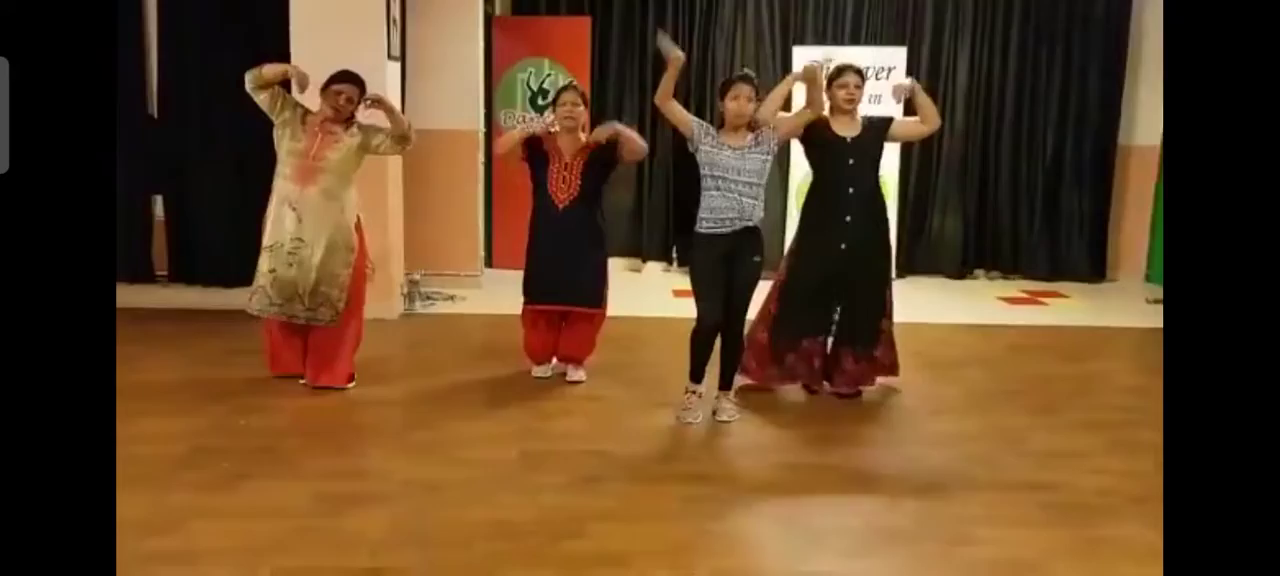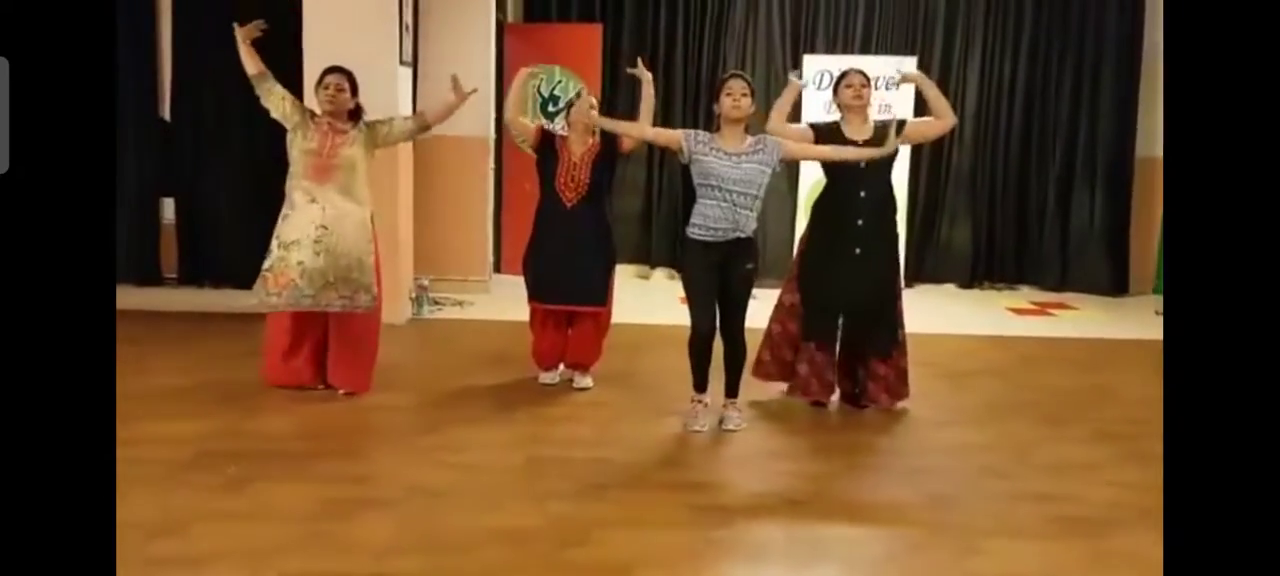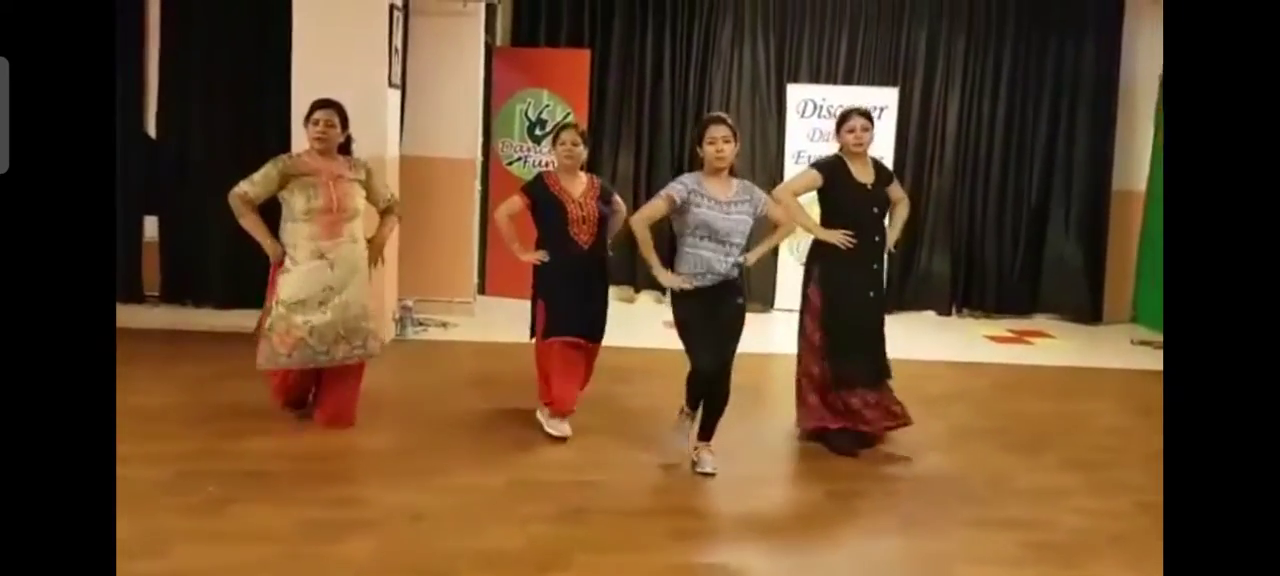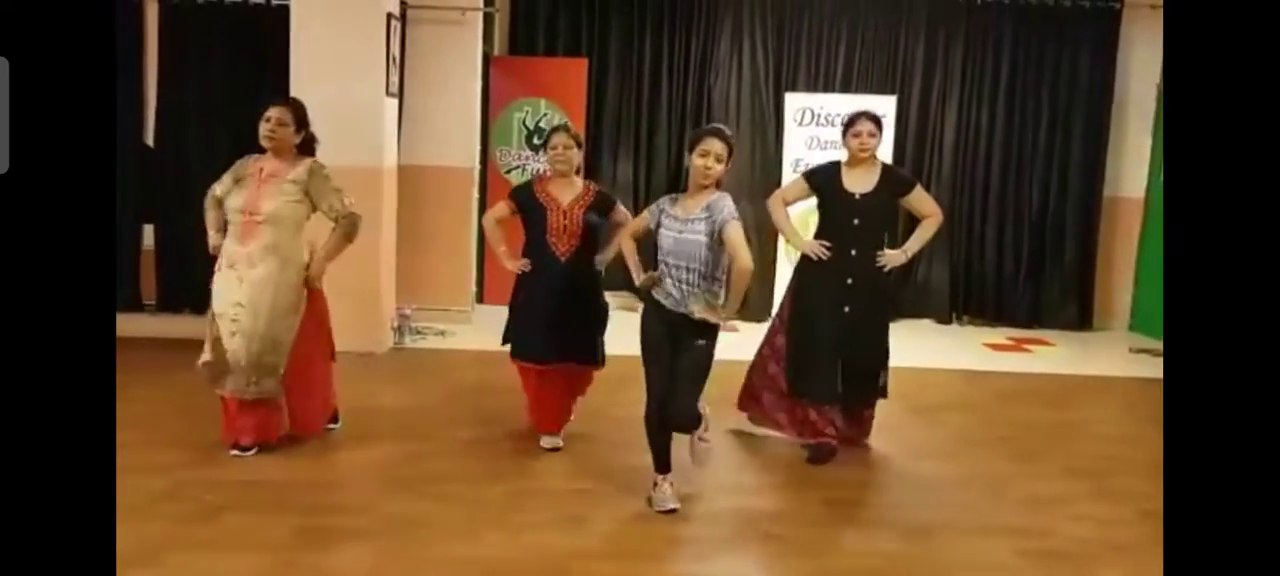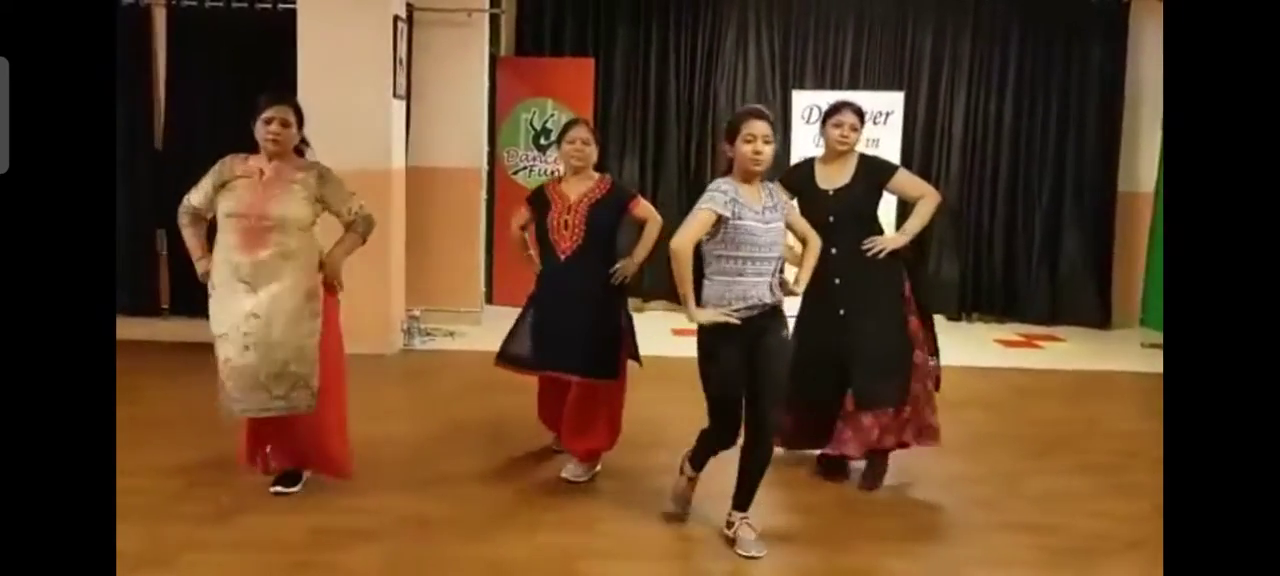
dt=1s
person 1, frame 1
left shoulder: (767, 140)
right shoulder: (703, 136)
left elbow: (813, 112)
right elbow: (663, 101)
left wrist: (814, 78)
right wrist: (673, 65)
left hip: (747, 242)
right hip: (708, 240)
left knee: (734, 321)
right knee: (709, 319)
left ankle: (725, 393)
right ankle: (693, 390)
person 1, frame 2
left shoulder: (767, 147)
right shoulder: (697, 142)
left elbow: (823, 152)
right elbow: (645, 133)
left wrist: (876, 153)
right wrist: (596, 121)
left hip: (740, 249)
right hip: (700, 246)
left knee: (733, 328)
right knee: (702, 326)
left ankle: (732, 402)
right ankle: (699, 399)
person 1, frame 3
left shoulder: (748, 192)
right shoulder: (686, 186)
left elbow: (787, 223)
right elbow: (640, 222)
left wrist: (754, 254)
right wrist: (659, 270)
left hip: (729, 292)
right hip: (690, 291)
left knee: (721, 372)
right knee: (704, 365)
left ankle: (703, 443)
right ankle: (688, 412)
person 1, frame 4
left shoulder: (721, 206)
right shoulder: (665, 205)
left elbow: (743, 263)
right elbow: (628, 235)
left wrist: (726, 312)
right wrist: (638, 276)
left hip: (699, 322)
right hip: (658, 314)
left knee: (682, 405)
right knee: (658, 400)
left ankle: (698, 424)
right ankle: (663, 478)
person 1, frame 5
left shoulder: (775, 196)
right shoulder: (721, 193)
left elbow: (812, 240)
right elbow: (679, 245)
left wrist: (799, 283)
right wrist: (693, 309)
left hip: (771, 324)
right hip: (725, 328)
left knee: (764, 427)
right knee: (725, 427)
left ankle: (739, 517)
right ankle: (690, 468)
person 2, frame 1
left shoulder: (358, 135)
right shoulder: (291, 117)
left elbow: (401, 141)
right elbow: (254, 82)
left wrist: (387, 107)
right wrist: (289, 70)
left hip: (334, 230)
right hip: (287, 226)
left knee: (333, 301)
right knee: (285, 296)
left ankle: (333, 371)
right ankle: (297, 366)
person 2, frame 2
left shoulder: (367, 132)
right shoulder: (298, 121)
left elbow: (416, 125)
right elbow: (264, 84)
left wrist: (456, 103)
right wrist: (243, 42)
left hip: (349, 228)
right hip: (300, 227)
left knee: (349, 304)
right knee: (299, 303)
left ankle: (346, 376)
right ankle: (304, 372)
person 2, frame 3
left shoulder: (360, 171)
right shoulder: (286, 167)
left elbow: (390, 206)
right elbow: (239, 198)
left wrist: (379, 240)
right wrist: (268, 242)
left hip: (348, 271)
right hip: (299, 268)
left knee: (344, 340)
right knee: (296, 336)
left ankle: (331, 410)
right ankle: (295, 395)
person 2, frame 4
left shoulder: (311, 172)
right shoulder: (245, 166)
left elbow: (349, 220)
right elbow: (215, 197)
left wrist: (319, 263)
right wrist: (214, 235)
left hip: (284, 280)
right hip: (234, 276)
left knee: (293, 356)
right knee: (239, 354)
left ankle: (321, 413)
right ankle: (250, 431)
person 2, frame 5
left shoulder: (314, 176)
right shoulder: (229, 169)
left elbow: (362, 220)
right elbow: (190, 210)
left wrist: (334, 258)
right wrist: (200, 258)
left hip: (292, 290)
right hip: (235, 291)
left knee: (291, 371)
right knee: (249, 369)
left ankle: (292, 460)
right ankle: (266, 448)
person 3, frame 1
left shoulder: (877, 128)
right shoulder: (813, 129)
left elbow: (931, 123)
left wrist: (915, 92)
left hip: (867, 235)
right hip: (819, 232)
left knee: (862, 308)
right knee: (807, 304)
left ankle: (849, 377)
right ankle: (810, 371)
person 3, frame 2
left shoulder: (890, 130)
right shoulder: (824, 133)
left elbow: (946, 120)
right elbow: (774, 130)
left wrist: (922, 81)
right wrist: (792, 91)
left hip: (877, 237)
right hip: (830, 234)
left knee: (871, 312)
right knee: (822, 309)
left ankle: (856, 385)
right ankle: (817, 384)
person 3, frame 3
left shoulder: (880, 171)
right shoulder: (829, 169)
left elbow: (901, 202)
right elbow: (782, 194)
left wrist: (892, 233)
right wrist: (819, 231)
left hip: (870, 271)
right hip: (834, 269)
left knee: (864, 346)
right knee: (838, 346)
left ankle: (855, 422)
right ankle: (832, 424)
person 3, frame 4
left shoulder: (895, 180)
right shoulder: (824, 175)
left elbow: (933, 215)
right elbow: (776, 201)
left wrist: (905, 253)
right wrist: (797, 240)
left hip: (869, 283)
right hip: (821, 279)
left knee: (862, 360)
right knee: (816, 356)
left ankle: (851, 430)
right ankle: (824, 434)
person 3, frame 5
left shoulder: (874, 169)
right shoulder: (800, 175)
left elbow: (929, 196)
left wrist: (903, 236)
right wrist: (786, 250)
left hip: (873, 280)
right hip: (823, 284)
left knee: (877, 361)
right knee: (822, 366)
left ankle: (875, 449)
right ankle: (833, 447)
person 4, frame 1
left shoulder: (599, 149)
right shoulder: (539, 144)
left elbow: (640, 150)
right elbow: (500, 147)
left wrist: (618, 131)
right wrist: (529, 131)
left hip: (585, 243)
right hip: (545, 240)
left knee: (583, 305)
right knee: (542, 304)
left ankle: (574, 359)
right ankle: (541, 357)
person 4, frame 2
left shoulder: (607, 149)
right shoulder: (548, 144)
left elbow: (644, 128)
right elbow: (512, 119)
left wrist: (647, 85)
right wrist: (521, 79)
left hip: (592, 243)
right hip: (550, 241)
left knee: (590, 308)
right knee: (548, 306)
left ankle: (581, 366)
right ankle: (548, 363)
person 4, frame 3
left shoulder: (598, 186)
right shoulder: (541, 185)
left elbow: (620, 211)
right elbow: (501, 214)
left wrist: (604, 242)
right wrist: (521, 251)
left hip: (592, 277)
right hip: (555, 276)
left knee: (586, 343)
right knee: (558, 342)
left ankle: (567, 396)
right ankle: (552, 409)
person 4, frame 4
left shoulder: (595, 196)
right shoulder: (530, 191)
left elbow: (628, 224)
right elbow: (490, 220)
left wrist: (608, 254)
right wrist: (507, 259)
left hip: (581, 293)
right hip: (538, 293)
left knee: (578, 359)
right knee: (541, 361)
left ankle: (563, 409)
right ankle: (549, 426)
person 4, frame 5
left shoulder: (611, 190)
right shoulder: (545, 193)
left elbow: (654, 219)
right elbow: (517, 227)
left wrist: (634, 261)
right wrist: (534, 258)
left hip: (598, 297)
right hip: (553, 296)
left knee: (593, 374)
right knee: (554, 371)
left ankle: (587, 453)
right ankle: (562, 432)
